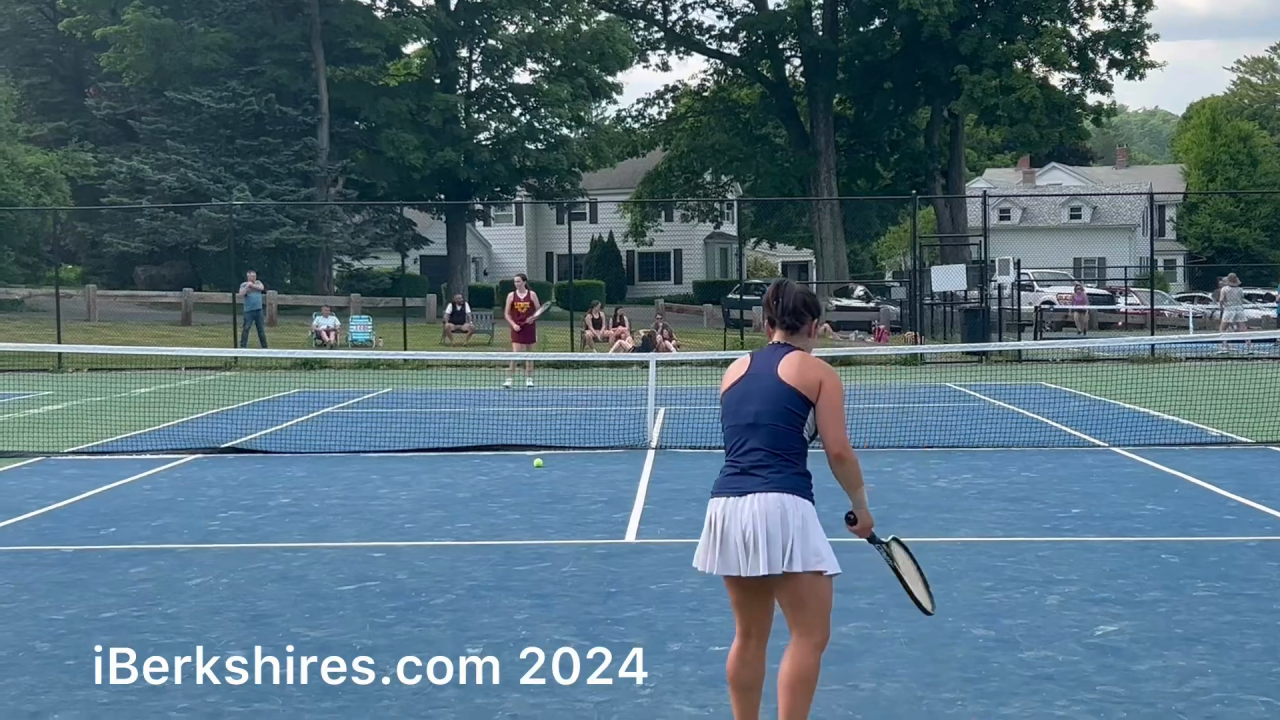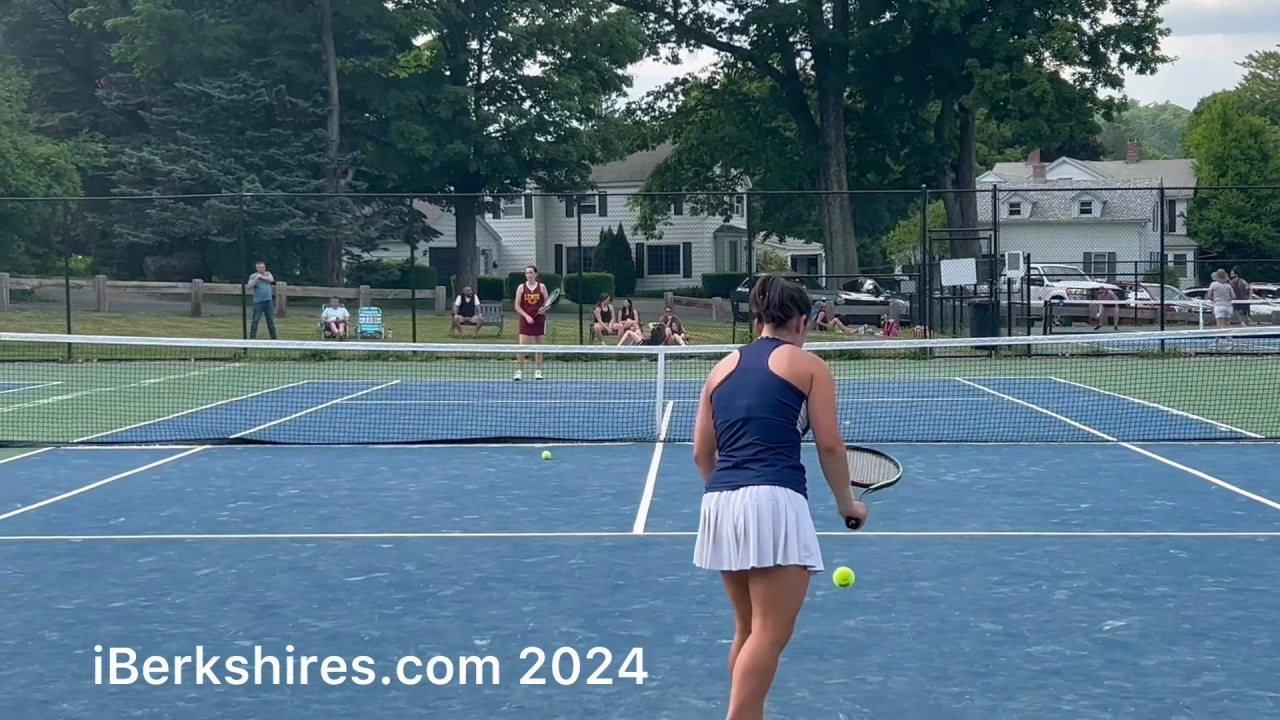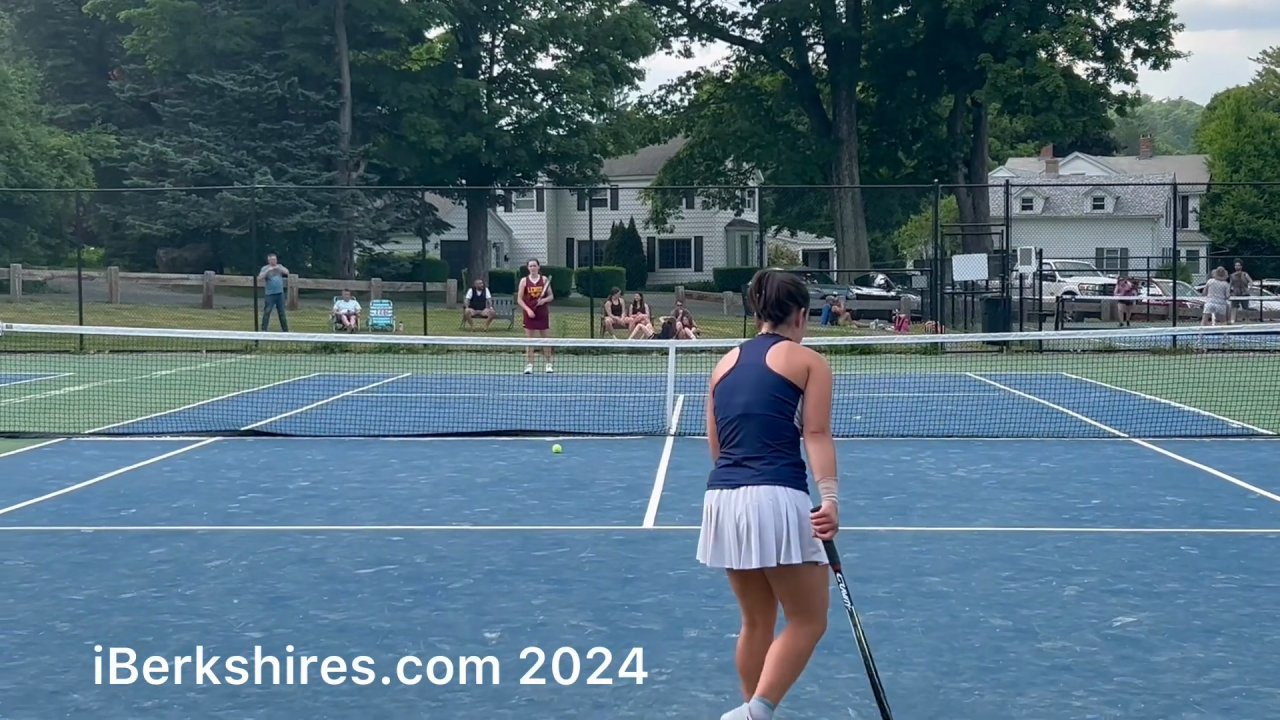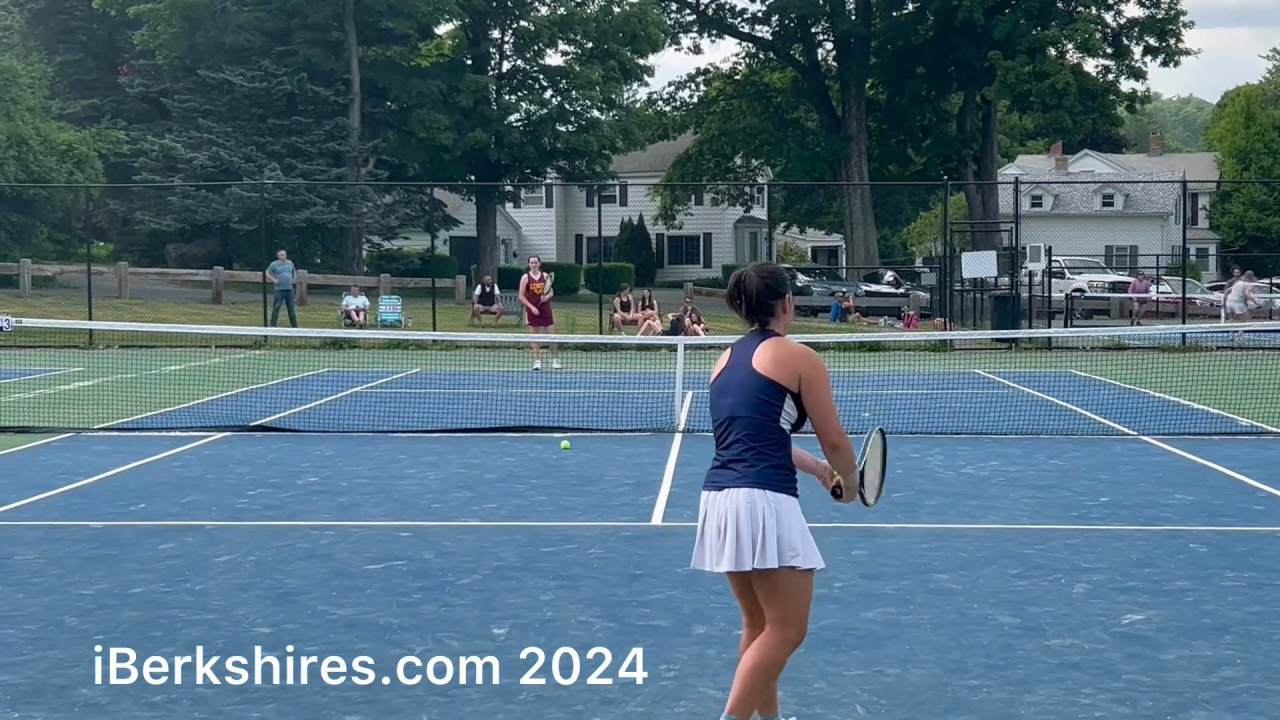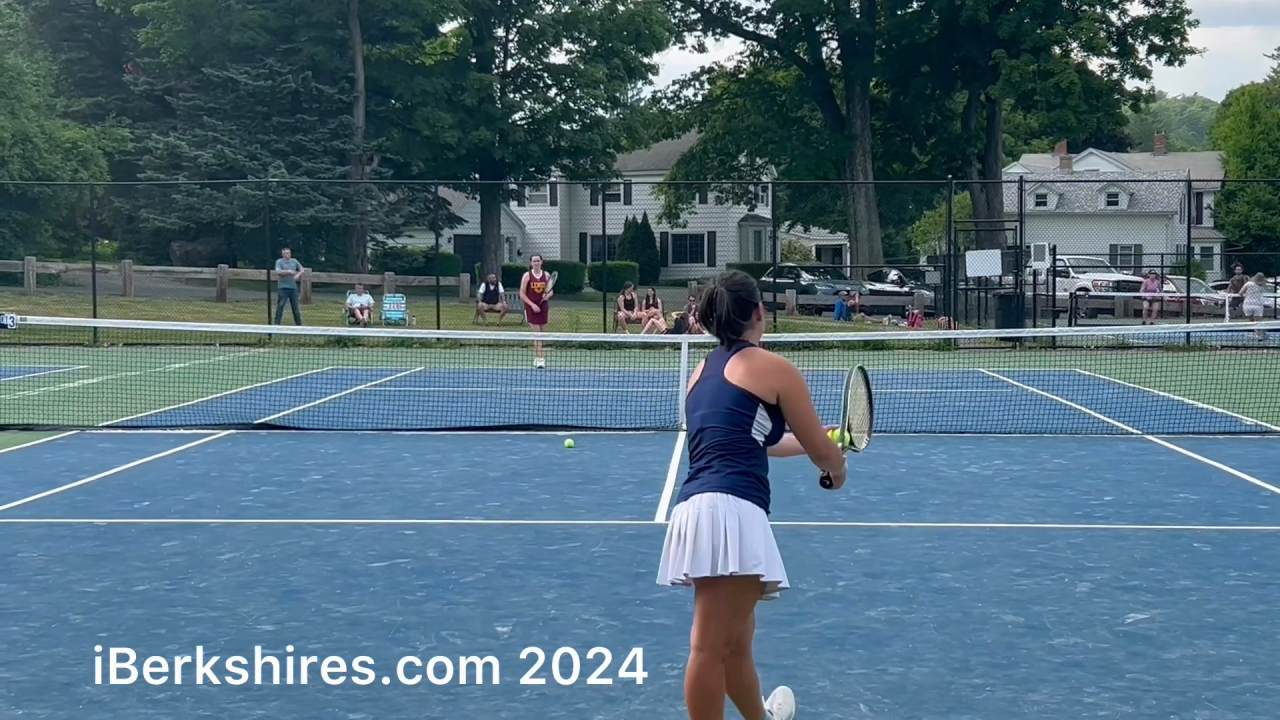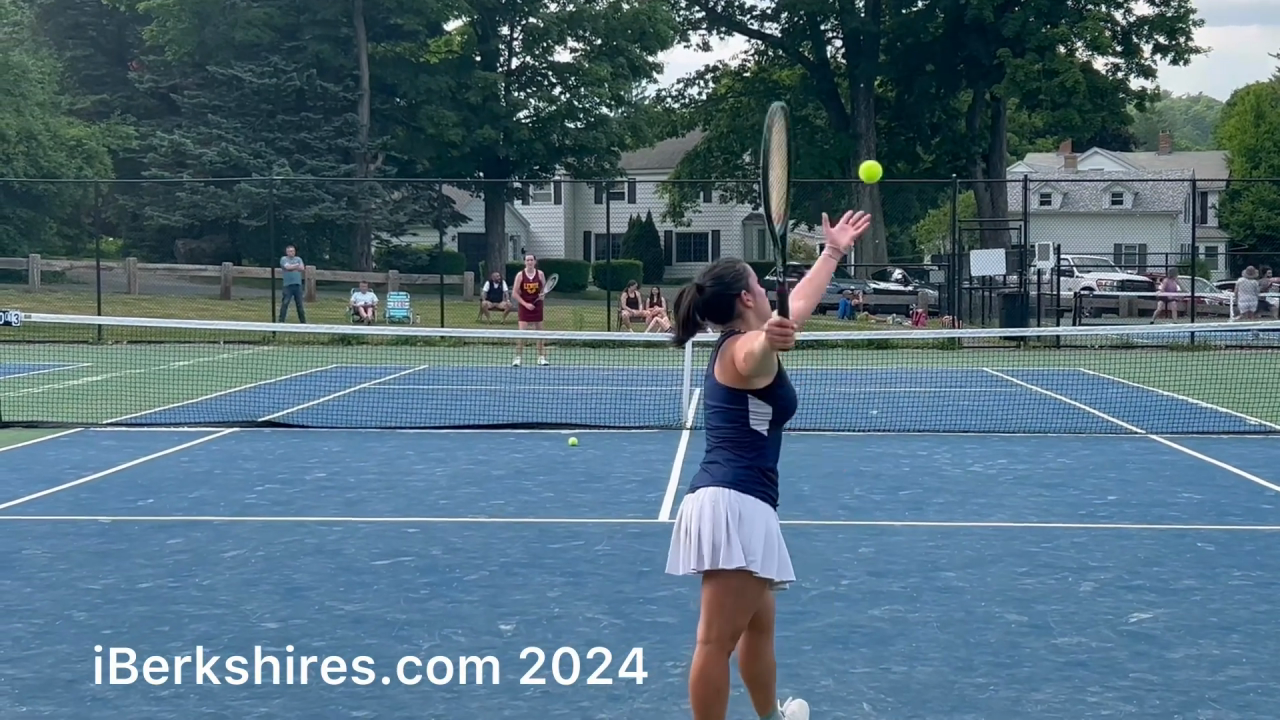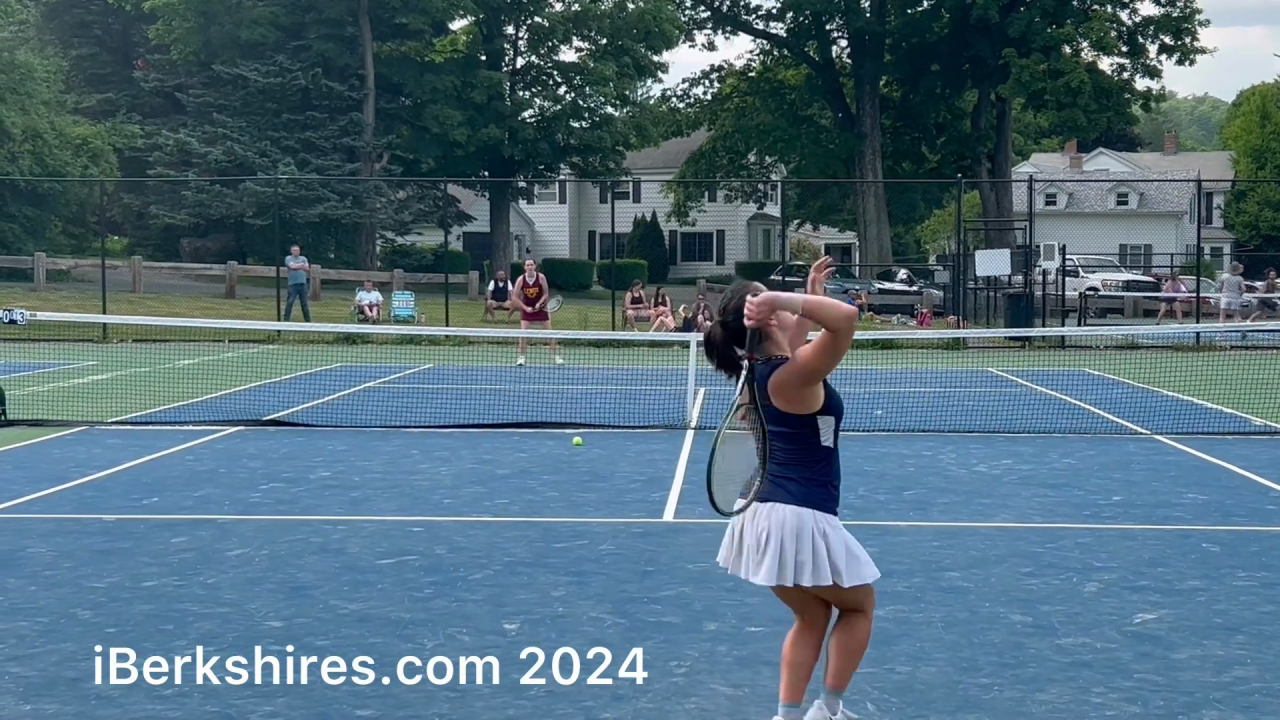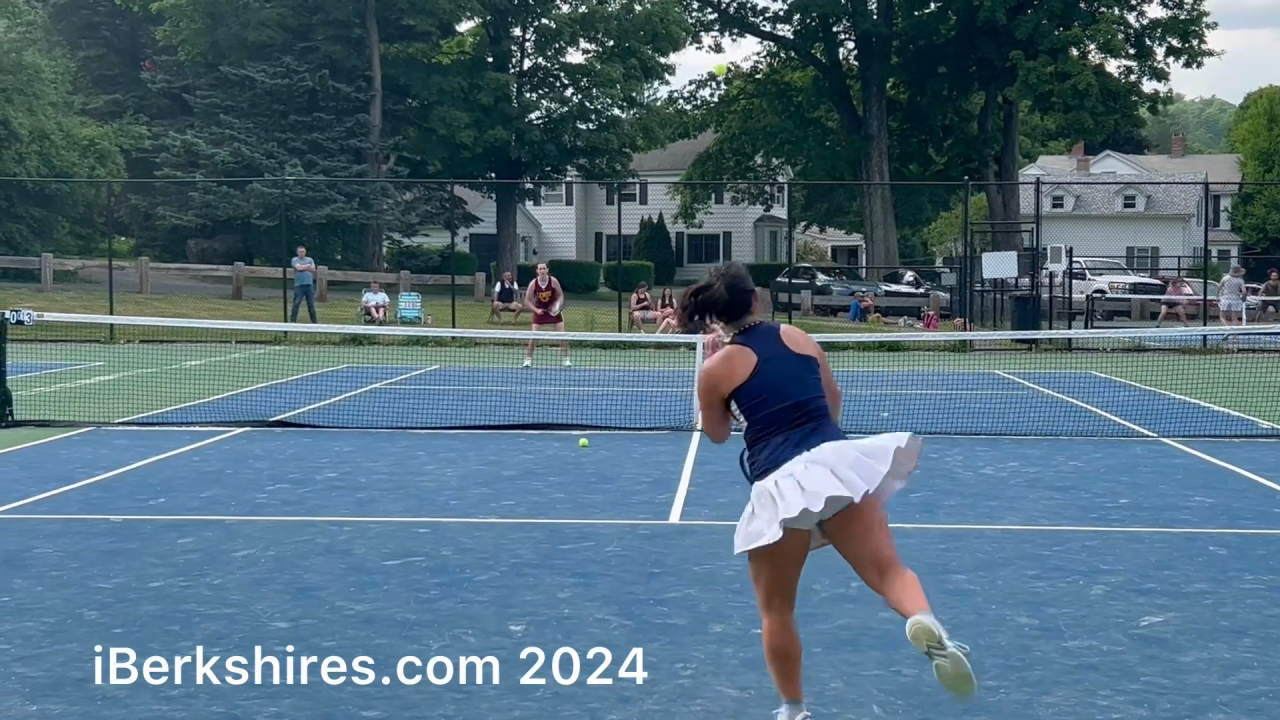
dt=0.5s
person 1, frame 1
left shoulder: (734, 371)
right shoulder: (817, 372)
right elbow: (838, 452)
right wrist: (862, 508)
left hip: (726, 508)
right hip: (780, 509)
left knee: (749, 635)
right knee: (809, 636)
person 1, frame 2
left shoulder: (722, 367)
right shoulder: (809, 365)
left elbow: (701, 452)
right elbow: (829, 445)
right wrist: (847, 502)
left hip: (719, 502)
right hip: (774, 501)
left knee: (748, 629)
right knee: (770, 633)
person 1, frame 3
left shoulder: (726, 362)
right shoulder: (809, 360)
right elbow: (817, 434)
right wrist: (829, 498)
left hip: (722, 499)
right hip: (777, 499)
left knee: (756, 623)
right knee: (808, 621)
person 1, frame 4
left shoulder: (726, 359)
right shoulder: (799, 357)
right elbow: (833, 439)
left wrist: (814, 468)
right wrist: (850, 481)
left hip: (719, 498)
right hip: (763, 503)
left knee: (759, 625)
right knee: (785, 631)
person 1, frame 5
left shoulder: (704, 371)
right shoulder: (772, 367)
right elbow: (820, 447)
left wrist: (797, 444)
right wrist: (838, 469)
left hip: (698, 508)
right hip: (731, 513)
left knee: (736, 640)
right knee: (712, 647)
person 1, frame 6
left shoulder: (734, 347)
right shoulder: (745, 349)
left elbow: (797, 304)
right elbow: (761, 356)
left wrist: (834, 251)
right wrist: (771, 337)
left hip: (725, 502)
right hip: (735, 503)
left knee: (759, 622)
right knee: (718, 641)
person 1, frame 7
left shoulder: (760, 374)
right shoulder: (796, 372)
left elbow: (792, 340)
right elbow: (845, 319)
left wrist: (806, 292)
right wrist: (787, 301)
left hip: (763, 518)
right hip: (804, 521)
left knee: (811, 622)
right knee: (858, 608)
person 1, frame 8
left shoulder: (716, 368)
right shoulder: (800, 338)
left elbow: (717, 434)
left hip: (779, 485)
right hip: (837, 462)
left knee: (775, 609)
right knee: (888, 572)
right ankle: (926, 625)
